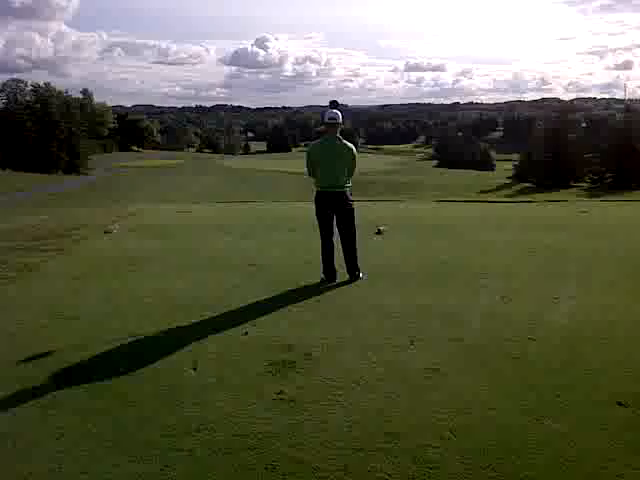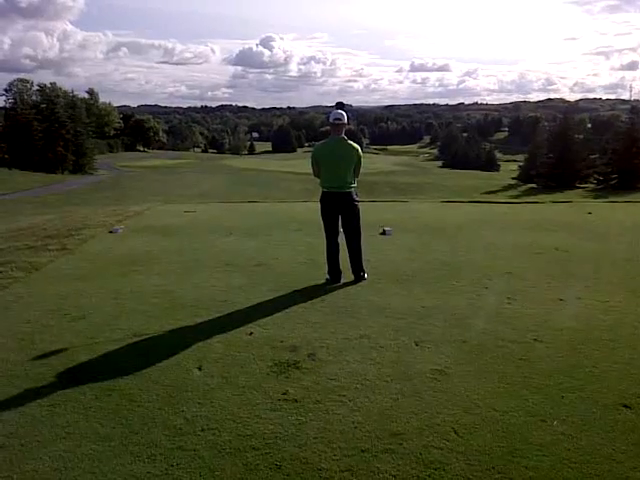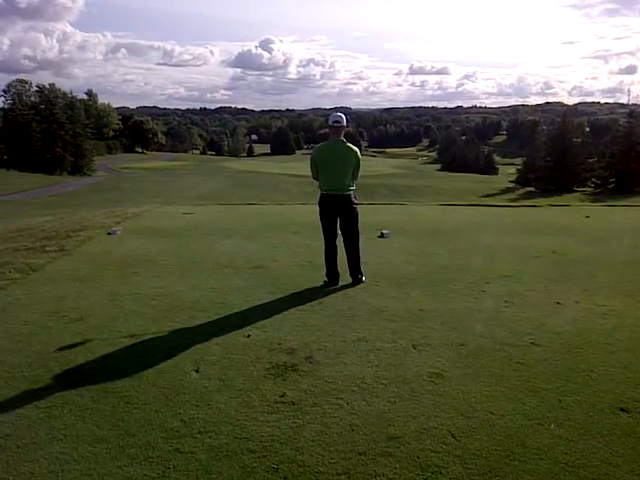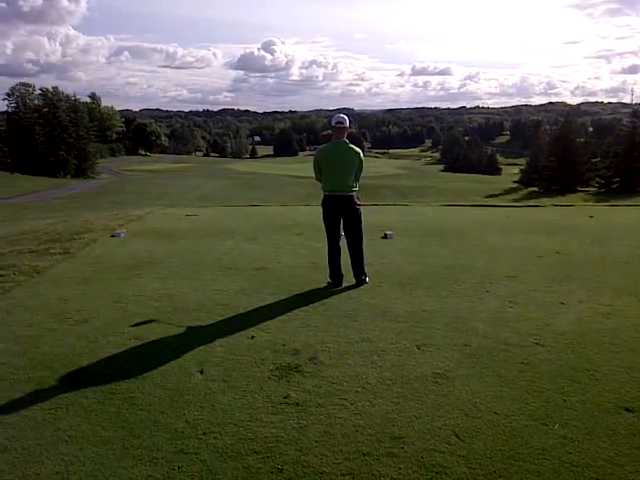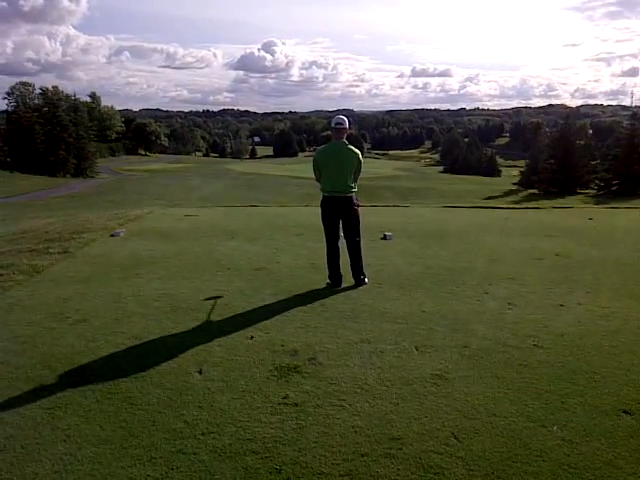
dt=0.5s
person 1, frame 1
left shoulder: (313, 148)
right shoulder: (349, 148)
left elbow: (311, 173)
right elbow: (351, 173)
left hip: (322, 196)
right hip: (342, 195)
left knee: (326, 237)
right knee: (348, 236)
left ankle: (329, 275)
right ankle: (353, 273)
person 1, frame 2
left shoulder: (319, 148)
right shoulder: (355, 149)
left elbow: (316, 174)
right elbow: (356, 174)
left hip: (328, 197)
right hip: (348, 196)
left knee: (331, 237)
right knee: (353, 237)
left ankle: (334, 275)
right ankle: (358, 273)
person 1, frame 3
left shoulder: (318, 151)
right shoulder: (354, 151)
left elbow: (315, 176)
right elbow: (355, 177)
left hip: (327, 199)
right hip: (347, 198)
left knee: (330, 240)
right knee: (351, 239)
left ankle: (332, 278)
right ankle: (356, 276)
person 1, frame 4
left shoulder: (321, 152)
right shoulder: (356, 153)
left elbow: (318, 177)
right elbow: (357, 178)
left hip: (330, 200)
right hip: (350, 199)
left knee: (333, 241)
right knee: (355, 241)
left ankle: (336, 279)
right ankle: (360, 277)
person 1, frame 5
left shoulder: (320, 153)
right shoulder: (355, 154)
left elbow: (318, 178)
right elbow: (355, 178)
left hip: (329, 201)
right hip: (349, 200)
left knee: (332, 242)
right knee: (354, 241)
left ankle: (335, 279)
right ankle: (359, 277)
